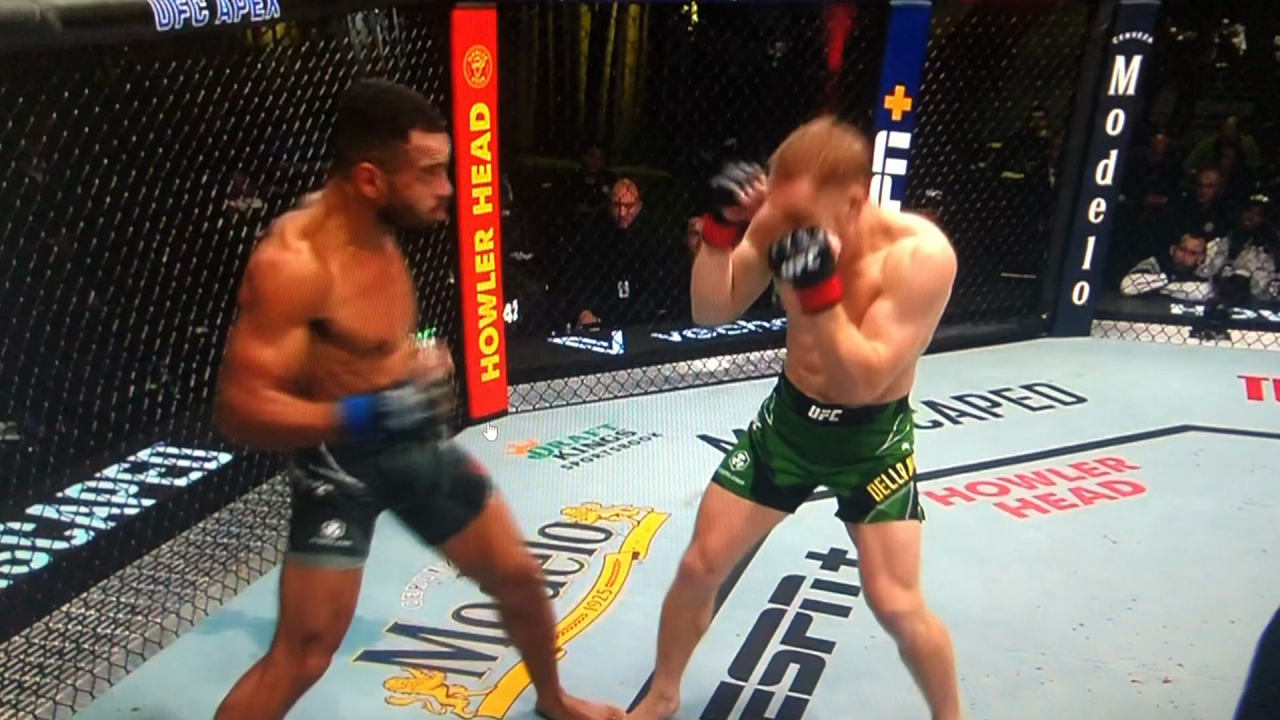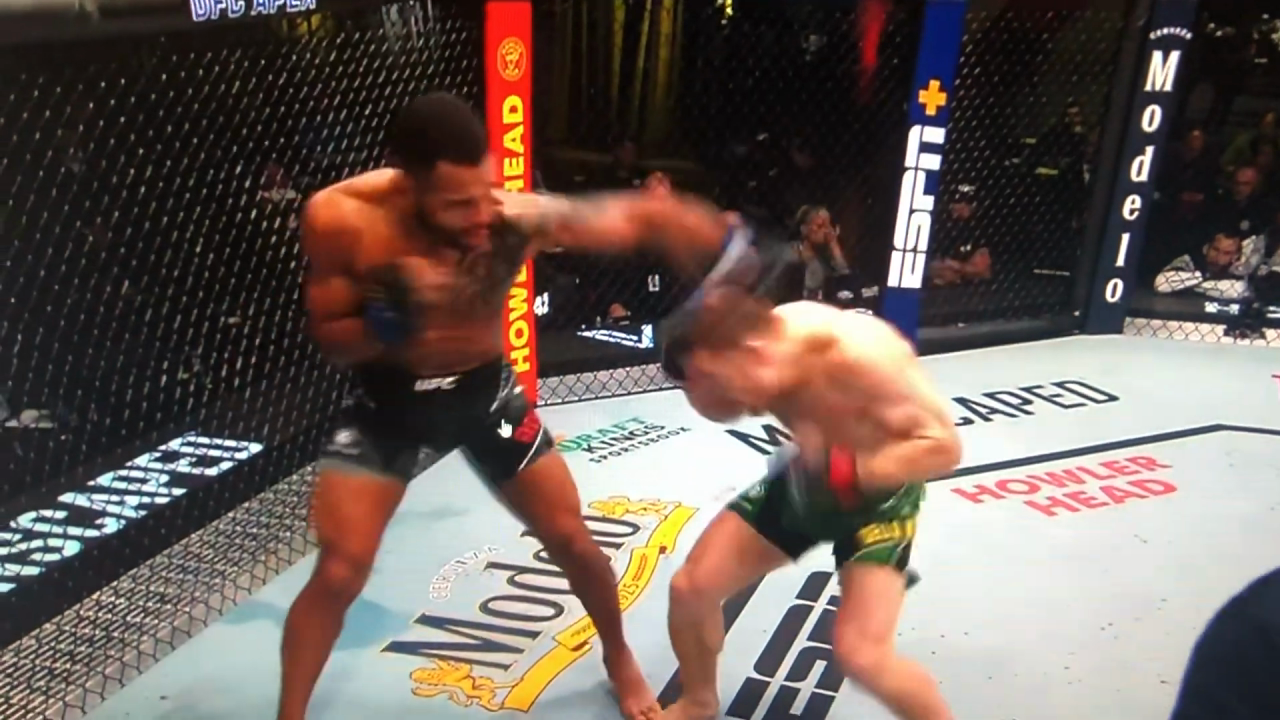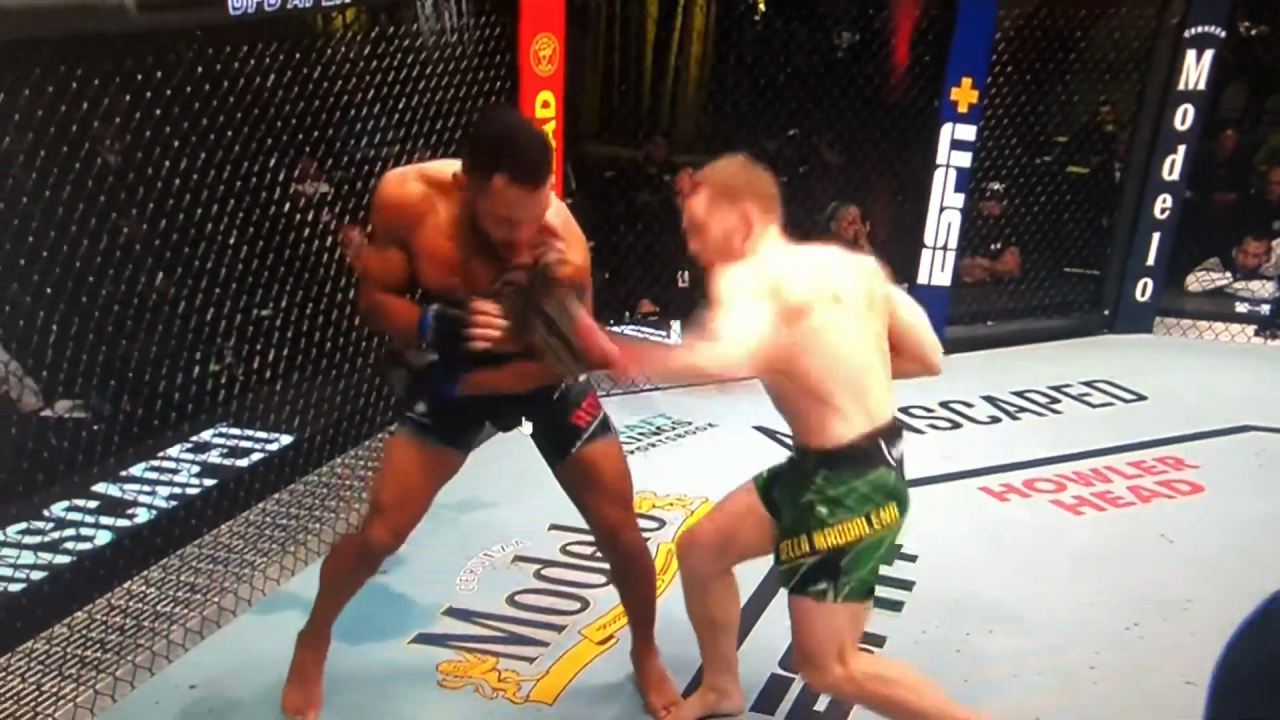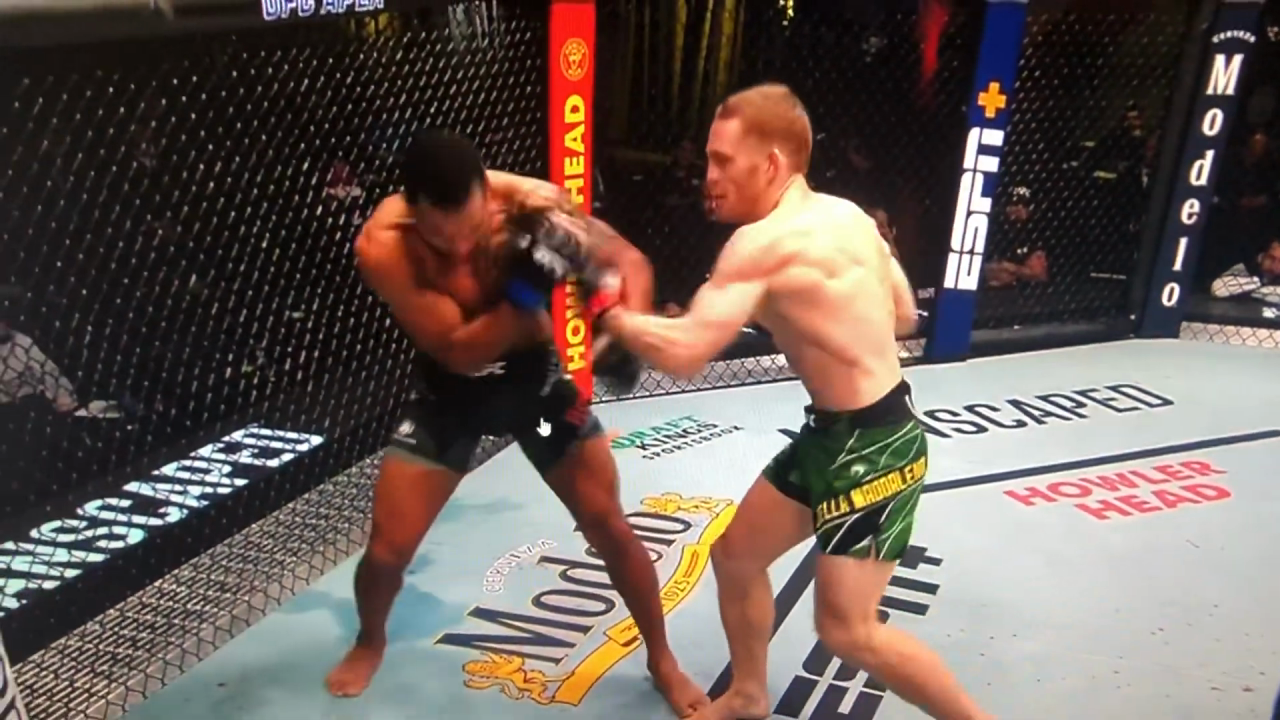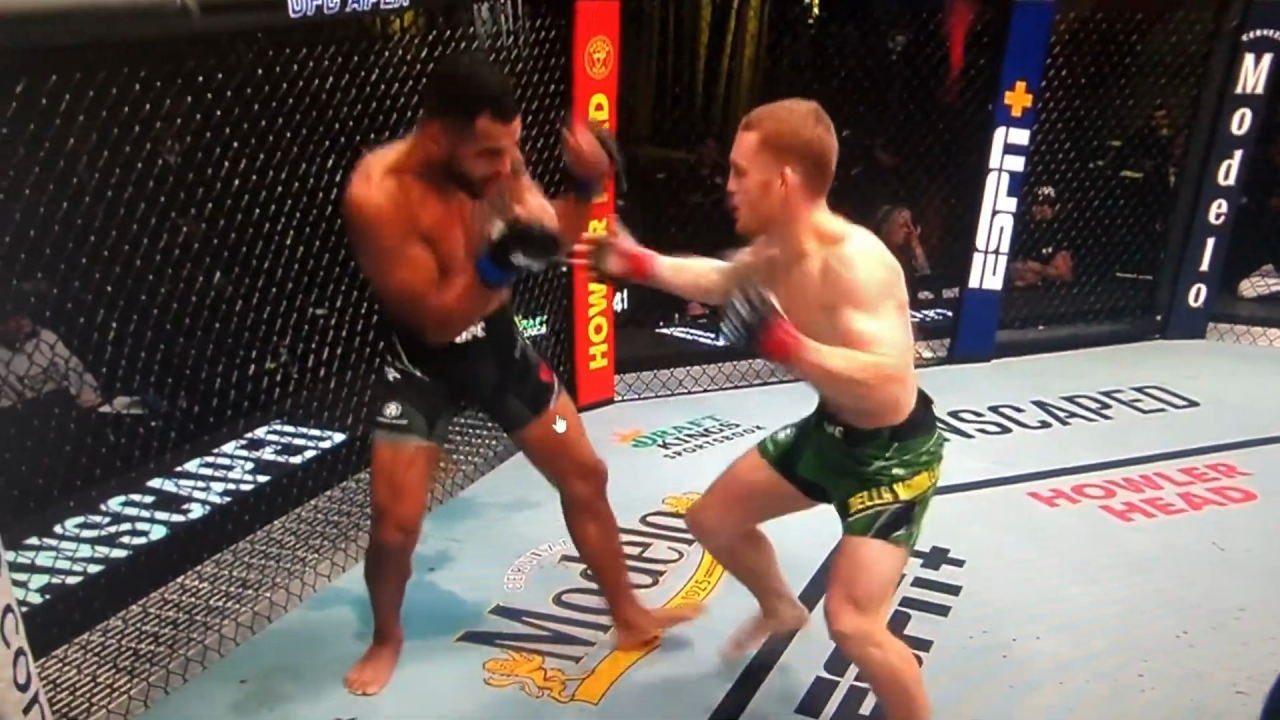
dt=0.4s
person 1, frame 1
left shoulder: (389, 226)
right shoulder: (293, 260)
right elbow: (240, 411)
right wrist: (361, 419)
left hip: (423, 445)
right hip: (338, 465)
left knee: (520, 581)
right knee: (305, 653)
person 1, frame 2
left shoulder: (509, 216)
right shoulder: (336, 217)
left elbow: (641, 217)
right elbow: (327, 342)
left wrist: (725, 246)
right wrist: (385, 320)
left hip: (484, 394)
right hip: (387, 402)
left knee: (575, 545)
right knee: (336, 580)
left ankle: (619, 664)
person 1, frame 3
left shoulder: (561, 255)
right shoulder: (406, 194)
left elbow: (548, 367)
right elbow: (373, 298)
left wrist: (452, 385)
right wrist: (437, 324)
left hip: (544, 376)
right hip: (453, 372)
left knee: (621, 534)
right knee: (378, 535)
left ankle: (647, 657)
right ankle: (311, 646)
person 1, frame 4
left shoulder: (531, 203)
right shoulder: (382, 246)
left elbow: (626, 260)
right elbow: (462, 354)
right wrist: (528, 289)
left hip: (536, 377)
right hip: (448, 393)
left knee: (610, 527)
right knee: (388, 552)
left ankle: (661, 659)
right ankle: (369, 643)
person 1, frame 5
left shoulder: (499, 160)
right shoulder: (378, 193)
left elbow: (554, 243)
right elbow: (433, 321)
left wrist: (585, 188)
right wrist: (505, 260)
left hip: (499, 344)
right hip: (422, 359)
left knee: (582, 477)
right knee: (394, 529)
left ankle: (628, 616)
right ankle: (386, 639)
person 2, frame 1
left shoulder: (920, 254)
right shoulder: (782, 221)
left elbow: (867, 380)
right elbow: (711, 311)
left wrist: (819, 291)
right wrist: (719, 229)
left hip: (873, 435)
right hip: (788, 416)
left knee: (895, 604)
right knee: (702, 566)
person 2, frame 2
left shoulder: (855, 354)
right shoulder: (762, 338)
left elbow: (942, 444)
right elbow: (721, 409)
left wrist: (842, 473)
right wrist: (698, 382)
left hip: (878, 498)
right hip: (805, 485)
left knee: (863, 656)
right knee: (691, 590)
person 2, frame 3
left shoulder: (745, 278)
right shoulder: (849, 264)
left elbow: (726, 360)
right elbow: (927, 357)
left wrist: (612, 352)
left hip: (846, 483)
right hip: (846, 464)
left knee: (826, 669)
right knee: (699, 552)
person 2, frame 4
left shoulder: (763, 242)
right shoulder: (844, 216)
left elbow: (678, 352)
right elbow: (904, 316)
left wrist: (605, 304)
left hip: (874, 445)
right hip: (830, 432)
left knee: (847, 630)
right knee: (735, 555)
person 2, frame 5
left shoulder: (851, 259)
right shoulder: (770, 250)
left elbow: (888, 386)
right elbow: (722, 282)
left wrist: (784, 344)
right wrist: (638, 261)
left hip: (893, 452)
right hip: (826, 429)
left knee: (854, 624)
right knee: (714, 518)
right ankle: (779, 608)
